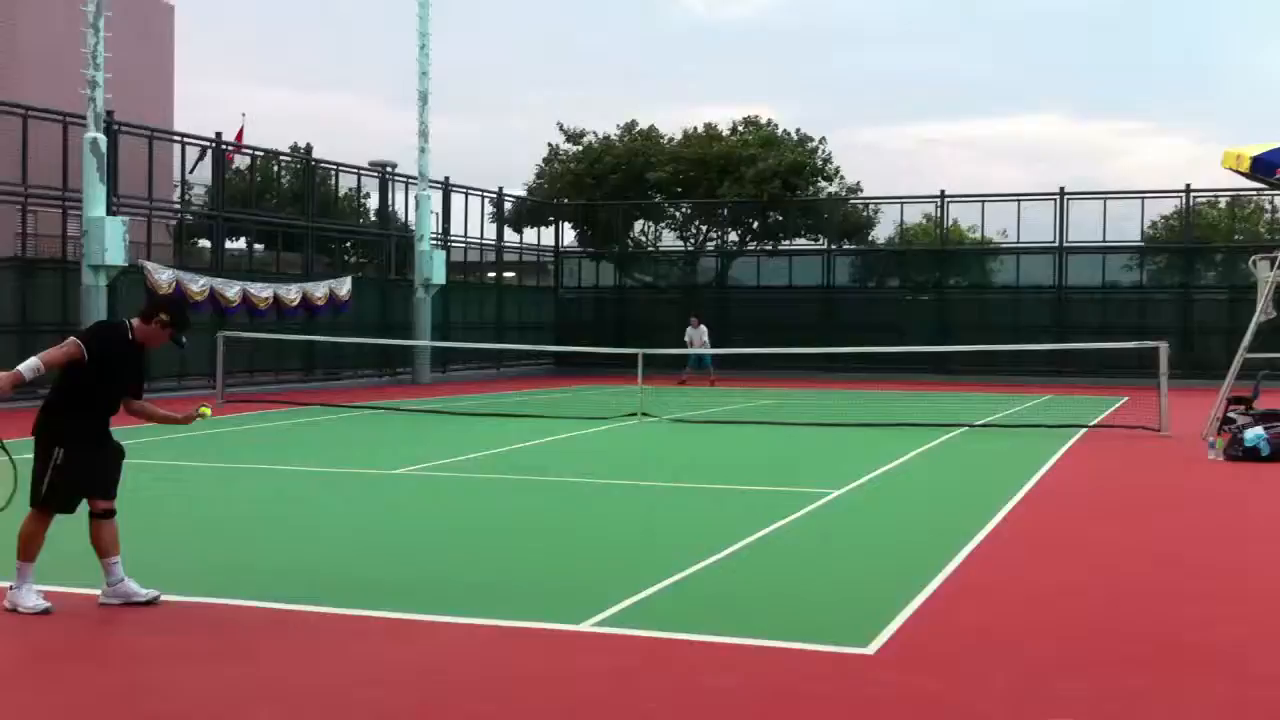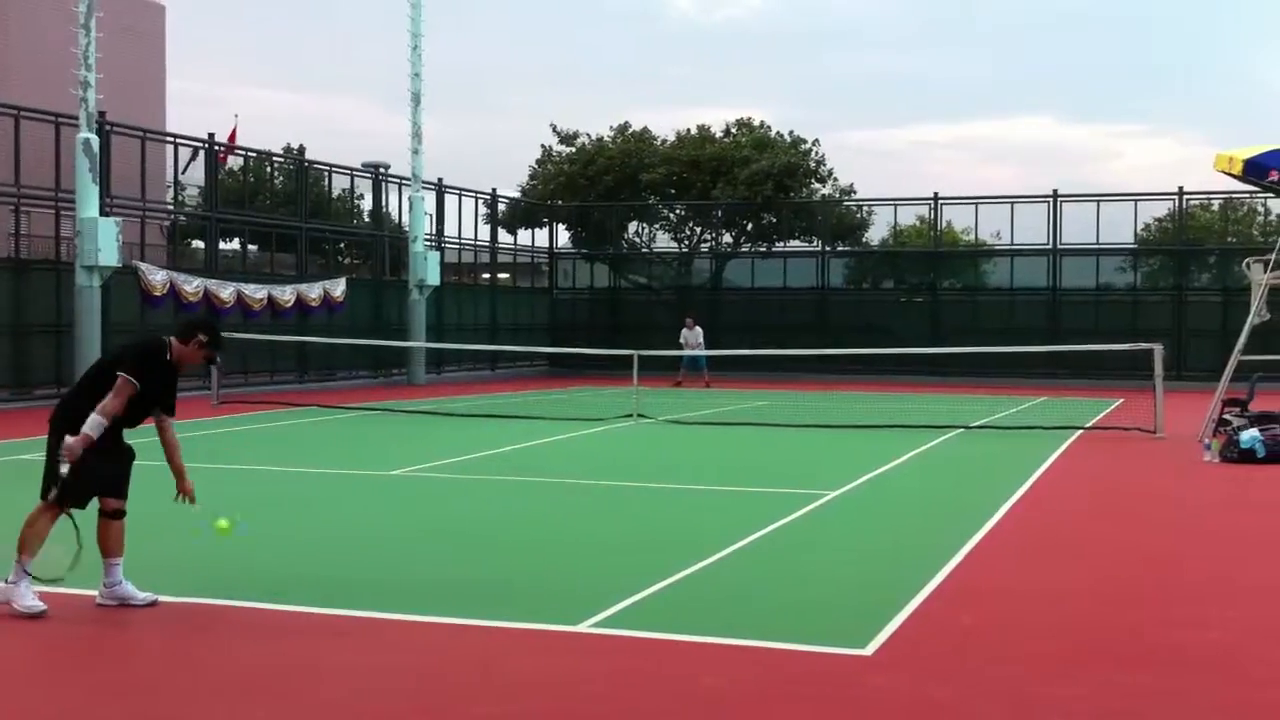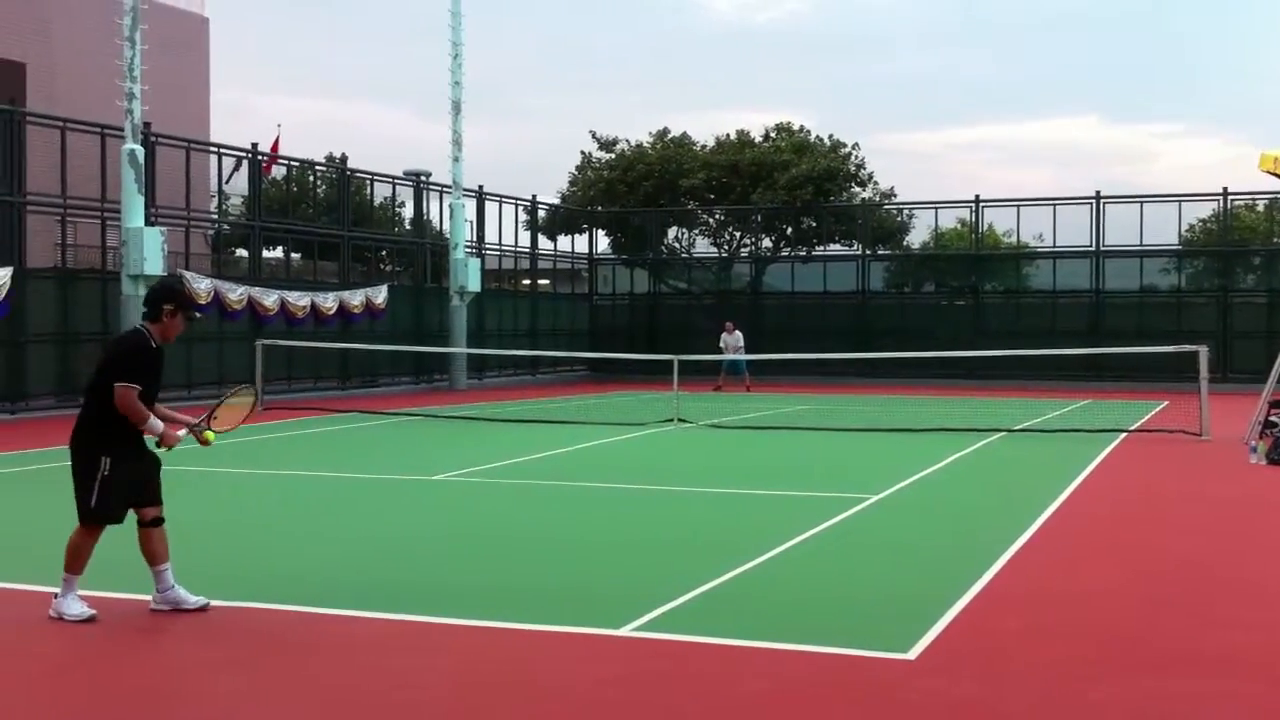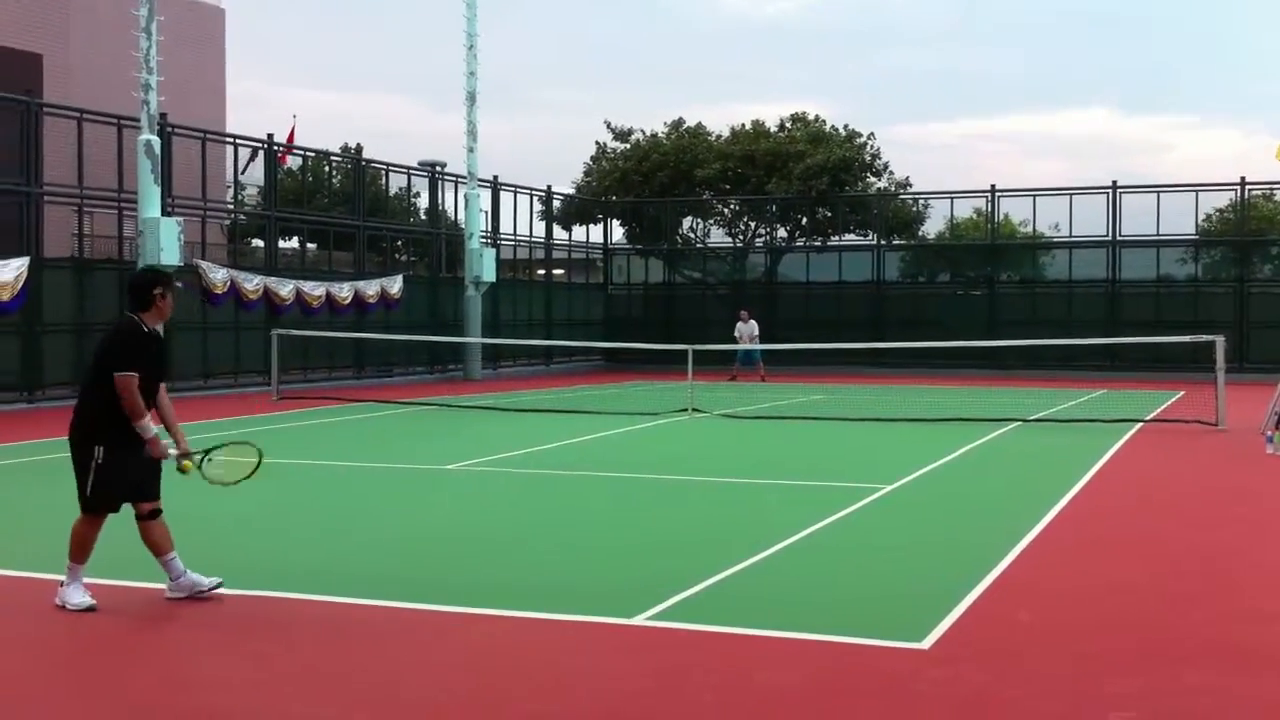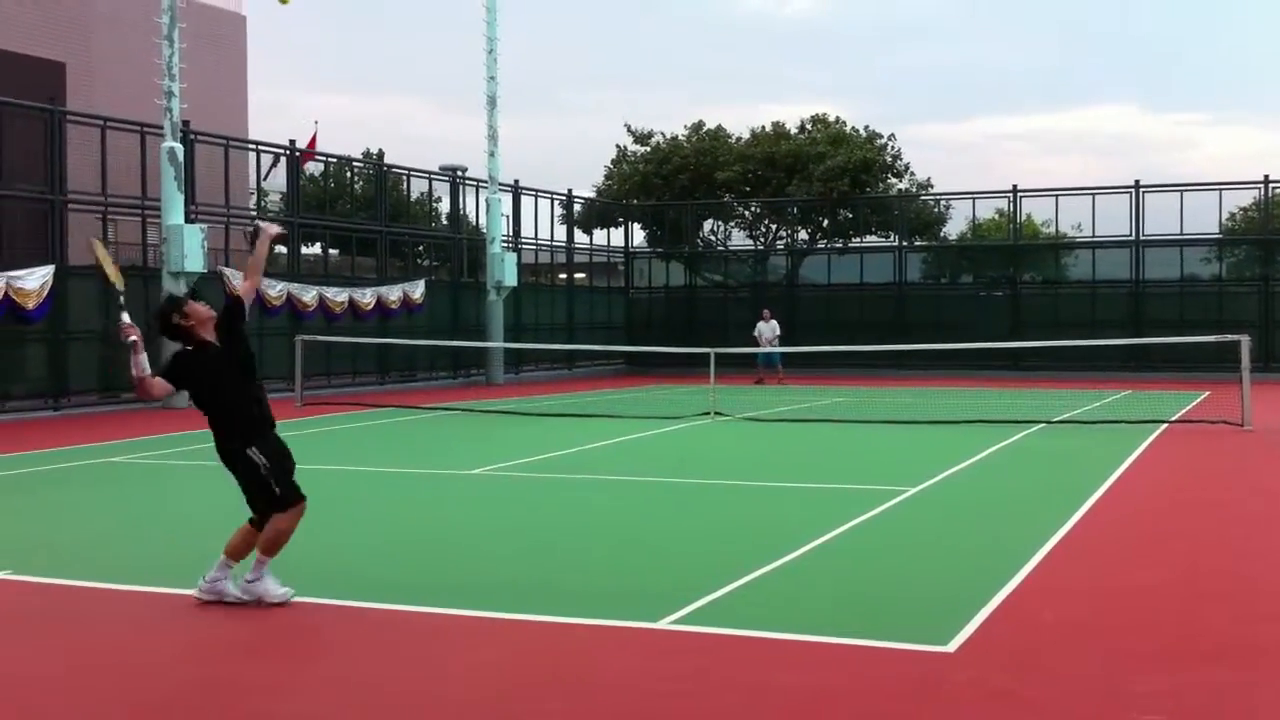
dt=1s
person 1, frame 1
left shoulder: (135, 355)
right shoulder: (107, 334)
left elbow: (132, 405)
right elbow: (64, 352)
left wrist: (179, 419)
left hip: (95, 436)
right hip: (60, 432)
left knee: (104, 506)
right knee: (45, 508)
left ankle: (115, 583)
person 1, frame 2
left shoulder: (168, 371)
right shoulder: (150, 351)
left elbow: (165, 429)
right elbow: (118, 397)
left wrist: (181, 478)
right wrist: (84, 437)
left hip: (108, 436)
right hip: (77, 429)
left knee: (114, 505)
right knee: (54, 503)
left ankle: (113, 585)
person 1, frame 3
left shoulder: (149, 348)
right shoulder: (134, 346)
right elbow: (125, 403)
left wrist: (186, 420)
right wrist: (161, 431)
left hip: (127, 446)
right hip: (99, 446)
left knee: (152, 514)
right knee: (93, 522)
left ankle: (165, 591)
right ankle: (65, 597)
person 1, frame 4
left shoulder: (155, 341)
right shoulder: (126, 335)
left elbow: (158, 394)
right elbow: (127, 394)
left wrist: (178, 438)
right wrist: (151, 438)
left hip: (133, 438)
right hip: (99, 436)
left knee: (149, 508)
right knee: (96, 511)
left ankle: (179, 578)
right ankle: (71, 585)
person 1, frame 5
left shoulder: (227, 326)
right shoulder: (186, 360)
left elbow: (250, 281)
right elbow: (150, 391)
left wrist: (264, 238)
right wrist: (136, 348)
left hip: (262, 438)
right hip: (244, 444)
left knee: (267, 513)
right knee: (291, 506)
left ankle: (216, 580)
right ankle: (256, 579)
